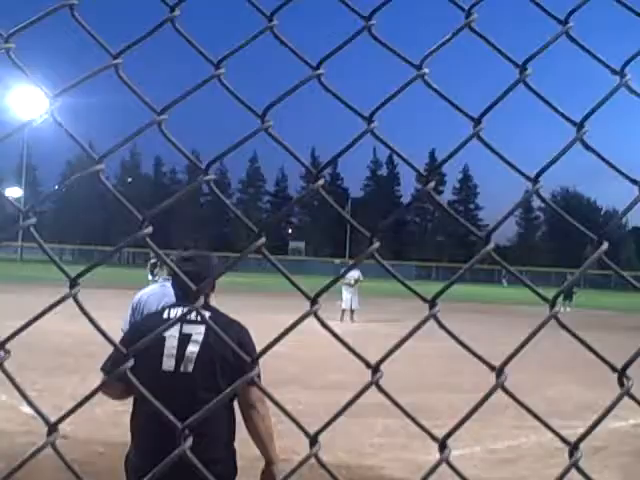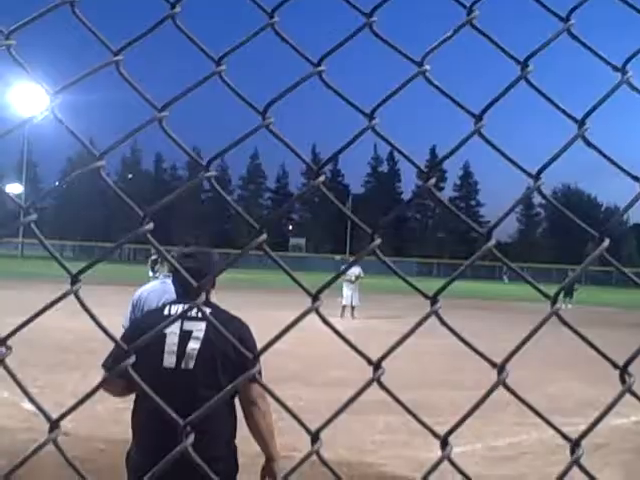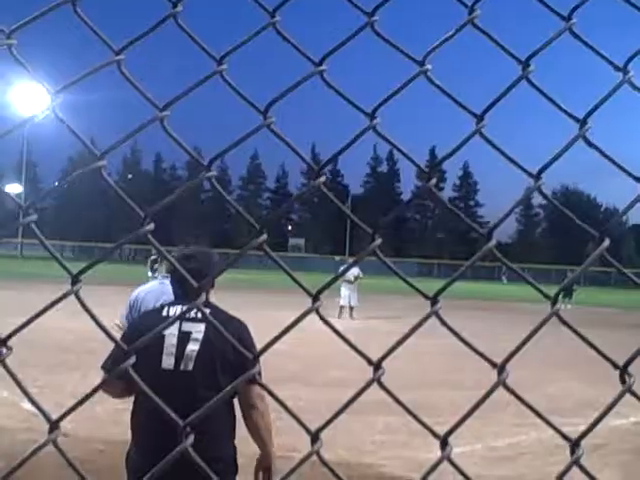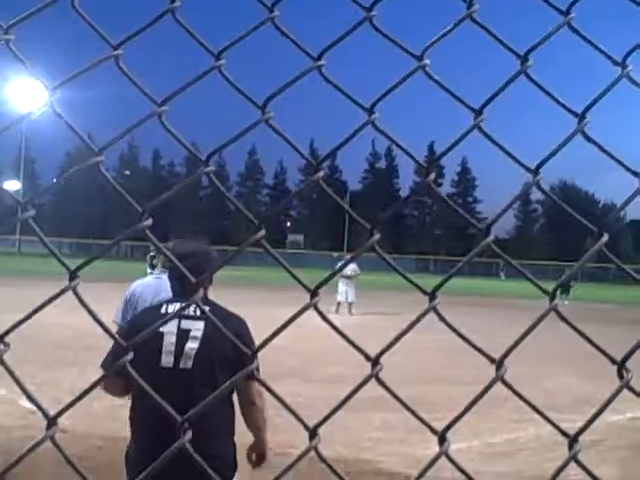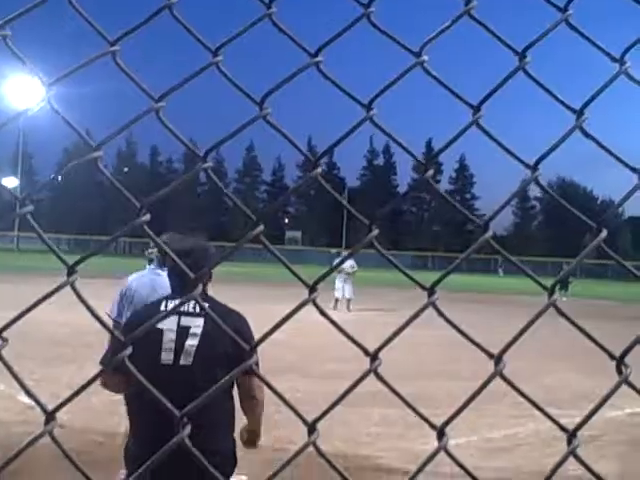
dt=0.1s
person 1, frame 1
left shoulder: (145, 326)
right shoulder: (232, 332)
left elbow: (111, 386)
right elbow: (253, 403)
right wrist: (271, 459)
left hip: (148, 460)
person 1, frame 2
left shoulder: (145, 323)
right shoulder: (233, 328)
left elbow: (112, 383)
right elbow: (253, 400)
right wrist: (272, 456)
left hip: (150, 457)
right hip: (211, 461)
person 1, frame 3
left shoulder: (144, 324)
right shoulder: (232, 329)
left elbow: (112, 385)
right elbow: (253, 400)
right wrist: (267, 452)
left hip: (150, 458)
right hip: (211, 460)
person 1, frame 4
left shoulder: (142, 321)
right shoulder: (231, 325)
left elbow: (111, 384)
right elbow: (251, 397)
right wrist: (260, 441)
left hip: (148, 455)
right hip: (209, 457)
person 1, frame 5
left shoulder: (142, 318)
right shoulder: (231, 321)
left elbow: (111, 381)
right elbow: (252, 391)
right wrist: (254, 426)
left hip: (149, 450)
right hip: (209, 454)
